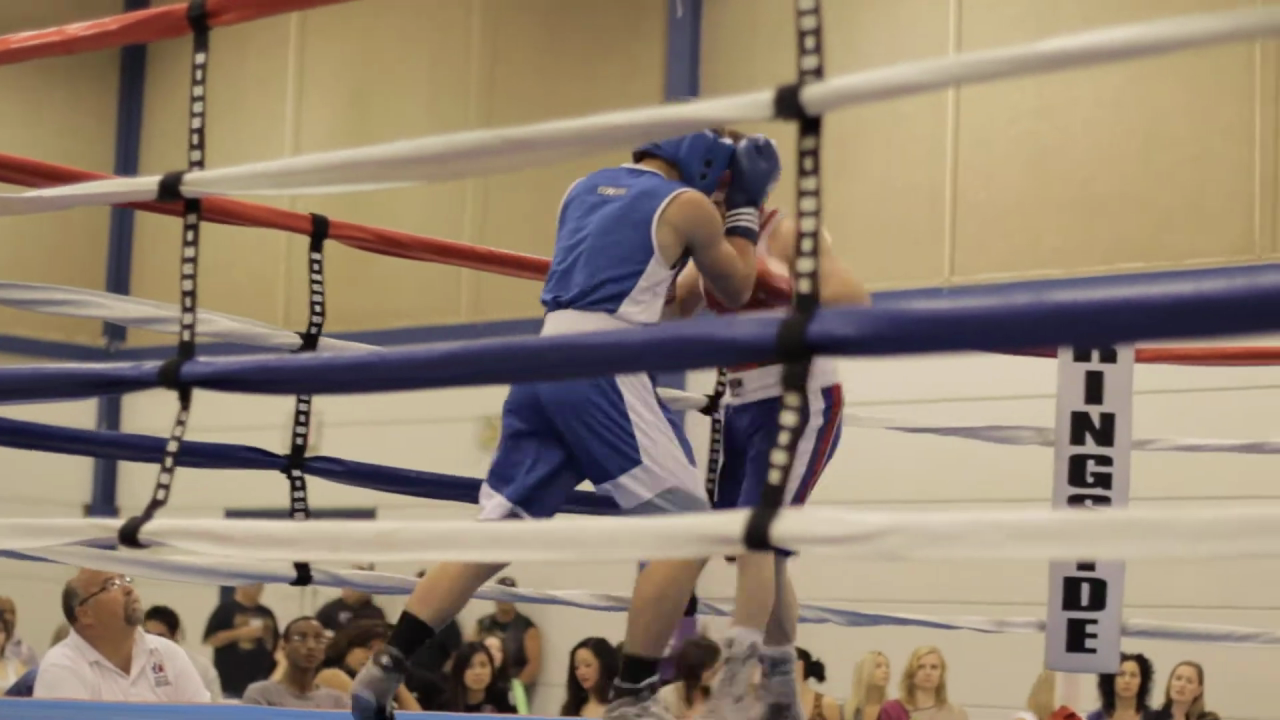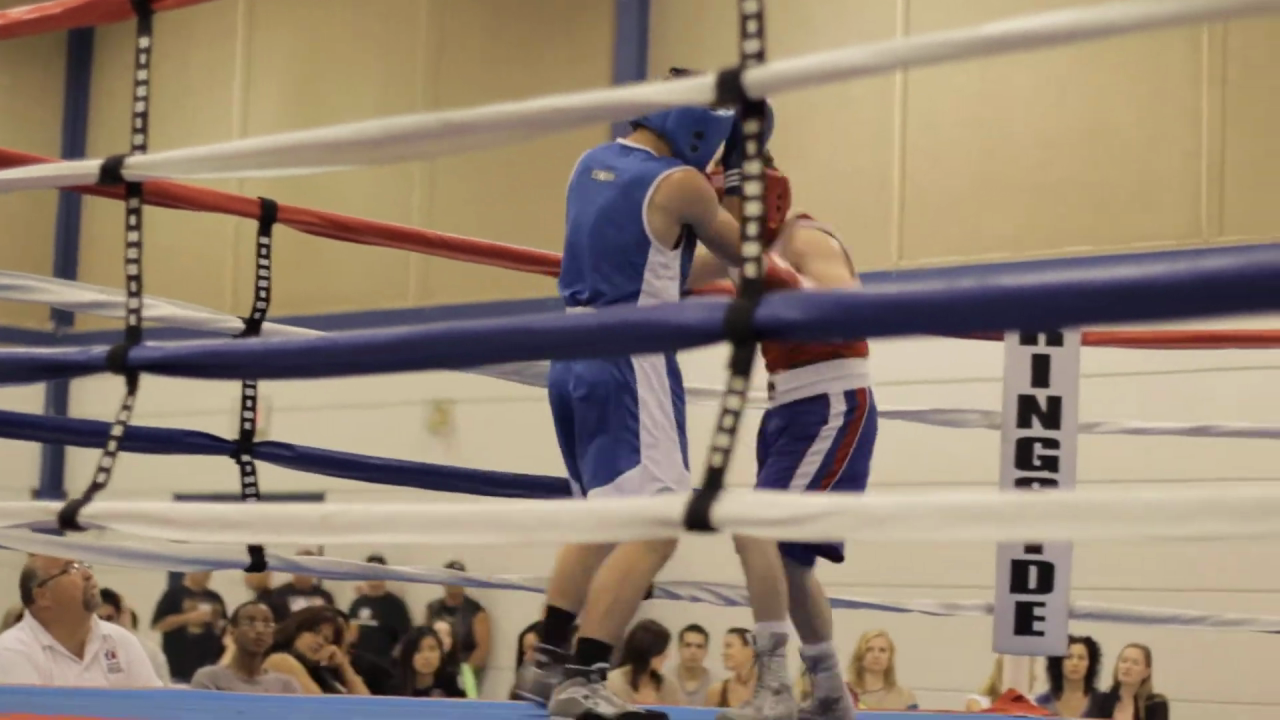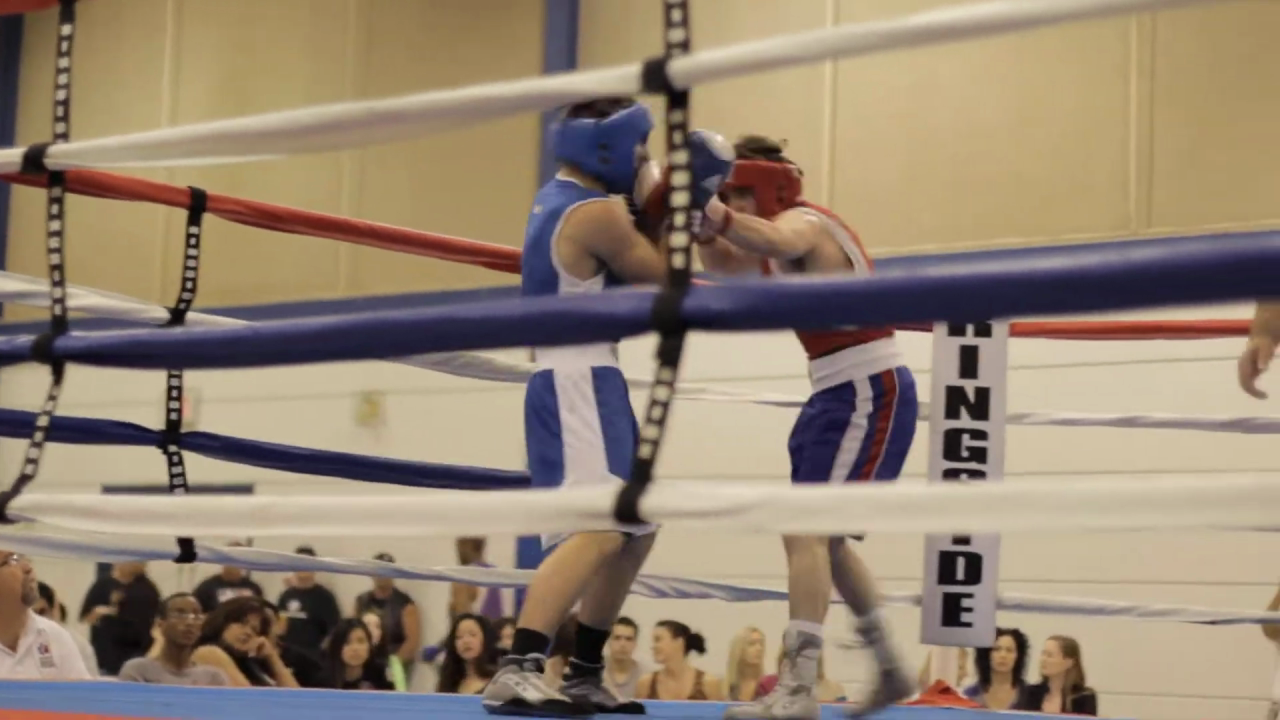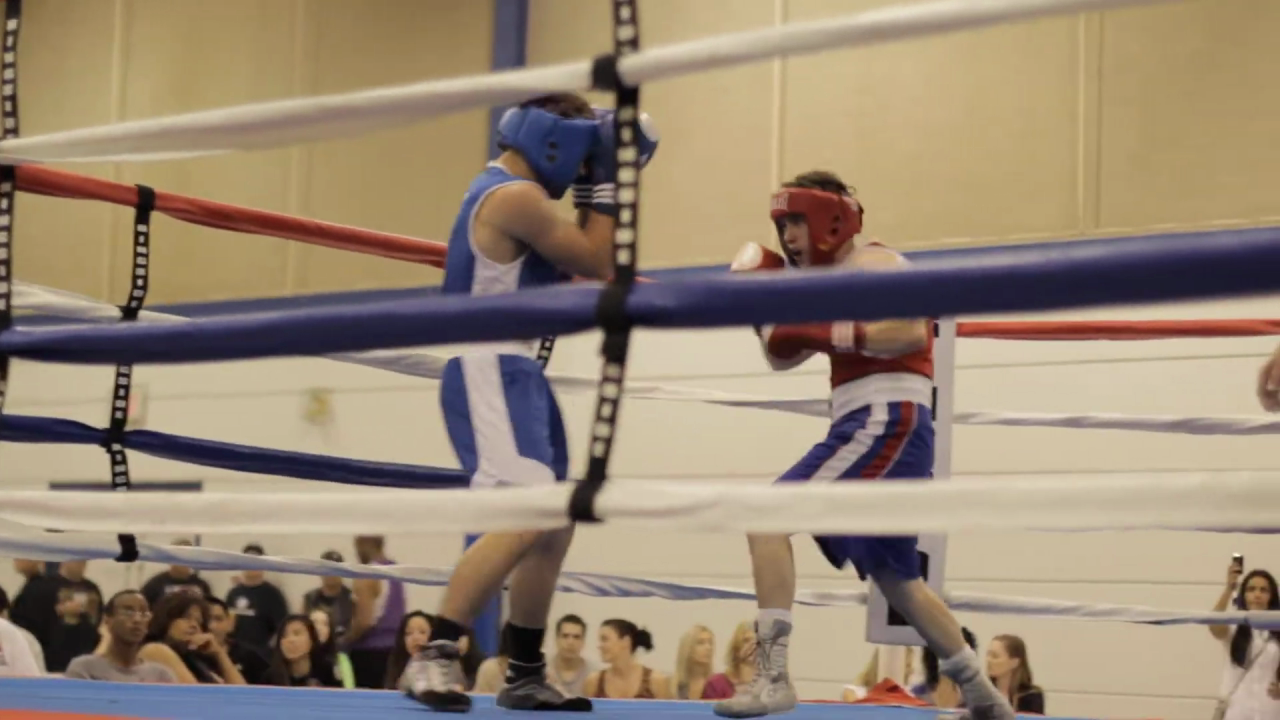
dt=0.3s
person 1, frame 1
left shoulder: (584, 189)
right shoulder: (688, 205)
right elbow: (736, 293)
right wrist: (745, 206)
right hip: (607, 373)
left ankle: (384, 670)
person 1, frame 2
left shoulder: (590, 164)
right shoulder: (677, 181)
right elbow: (735, 248)
left hip: (572, 357)
right hip: (631, 360)
right knee: (650, 530)
left ankle: (549, 661)
person 1, frame 3
left shoulder: (563, 198)
right shoulder: (595, 213)
left elbow: (637, 249)
right elbow: (661, 278)
left wrist: (662, 192)
right wrist: (689, 198)
left hip: (588, 383)
right hip: (579, 386)
left knee: (633, 533)
right knee: (596, 534)
person 1, frame 4
left shoulder: (502, 191)
right shoulder: (516, 198)
left elbow: (576, 250)
right elbow: (596, 264)
left wrist: (597, 184)
right wrist: (608, 183)
left hip: (515, 373)
right hip: (490, 374)
left knee: (553, 529)
right knee: (524, 521)
right ankle: (435, 658)
person 2, frame 1
left shoulder: (790, 233)
left elbow: (854, 300)
right elbow: (673, 314)
left wrist: (777, 281)
left hip: (799, 408)
right hip: (746, 410)
right knee: (751, 543)
person 2, frame 2
left shoulder: (809, 241)
right shoulder: (764, 244)
right elbow: (689, 279)
left wrist: (774, 272)
left hip: (834, 412)
right hip: (792, 412)
right knee: (789, 557)
person 2, frame 3
left shoulder: (801, 221)
right shoulder: (789, 231)
left elbow: (771, 242)
right elbow: (725, 266)
left wrist: (709, 208)
left hip: (870, 397)
right hip: (847, 400)
left knee: (802, 533)
right knee: (826, 538)
right ankle: (889, 665)
person 2, frame 4
left shoulder: (871, 262)
left elbow: (912, 333)
right elbow: (780, 359)
left wrist: (829, 332)
left hip: (887, 426)
right hip: (874, 431)
right knee: (898, 579)
